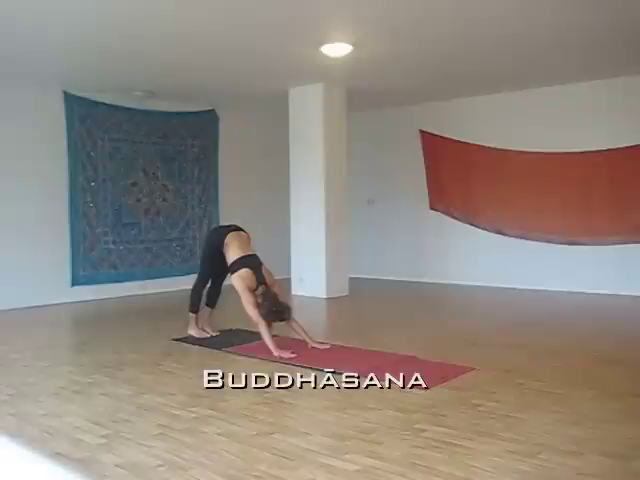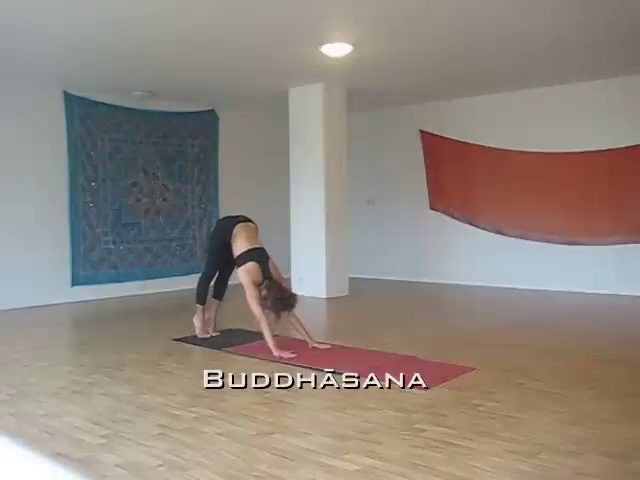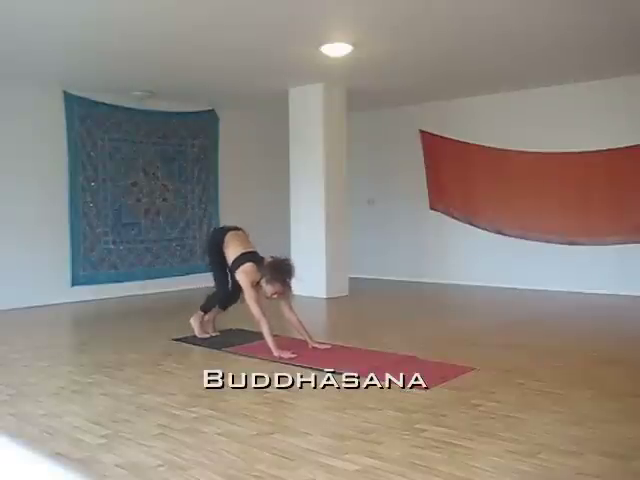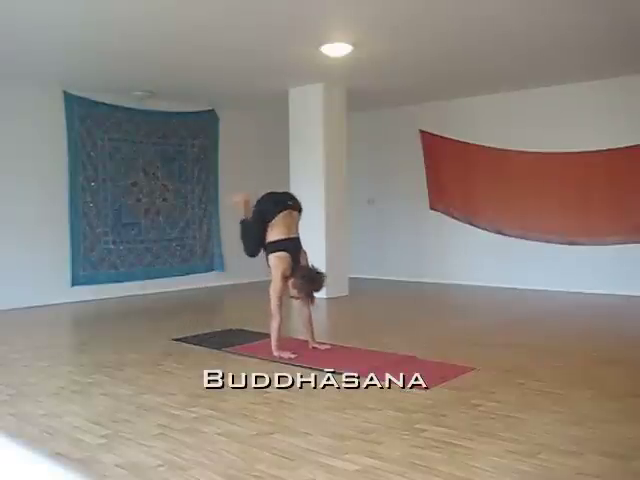
dt=0.7s
person 1, frame 1
left shoulder: (269, 283)
right shoulder: (244, 283)
left elbow: (288, 317)
right elbow: (259, 322)
left wrist: (310, 341)
right wrist: (275, 350)
right hip: (219, 238)
left knee: (217, 282)
right knee: (203, 280)
left ankle: (204, 321)
right ankle: (192, 325)
person 1, frame 2
left shoulder: (276, 278)
right shoulder: (249, 278)
left elbow: (290, 313)
right elbow: (261, 319)
left wrist: (310, 341)
right wrist: (275, 350)
right hip: (227, 229)
left knee: (224, 275)
right knee: (209, 273)
left ankle: (210, 316)
right ankle: (199, 316)
person 1, frame 3
left shoulder: (273, 277)
right shoulder: (247, 277)
left elbow: (289, 311)
right elbow: (260, 318)
left wrist: (310, 341)
right wrist: (275, 350)
right hip: (219, 240)
left knee: (235, 293)
right knee: (225, 292)
left ankle: (210, 319)
right ankle: (198, 318)
person 1, frame 4
left shoulder: (302, 267)
right shoulder: (281, 271)
left elbow: (305, 308)
right elbow: (276, 315)
left wrist: (312, 341)
right wrist: (275, 350)
right hip: (266, 207)
right knee: (251, 251)
right ankle: (246, 207)
